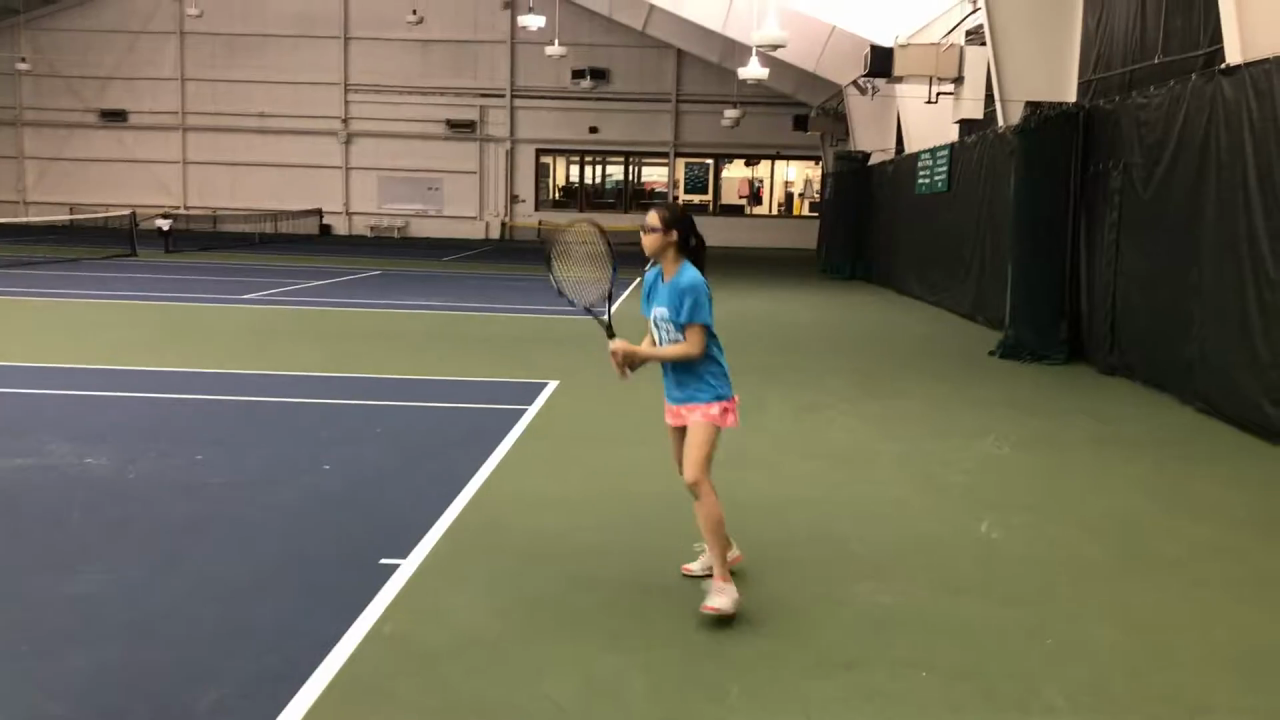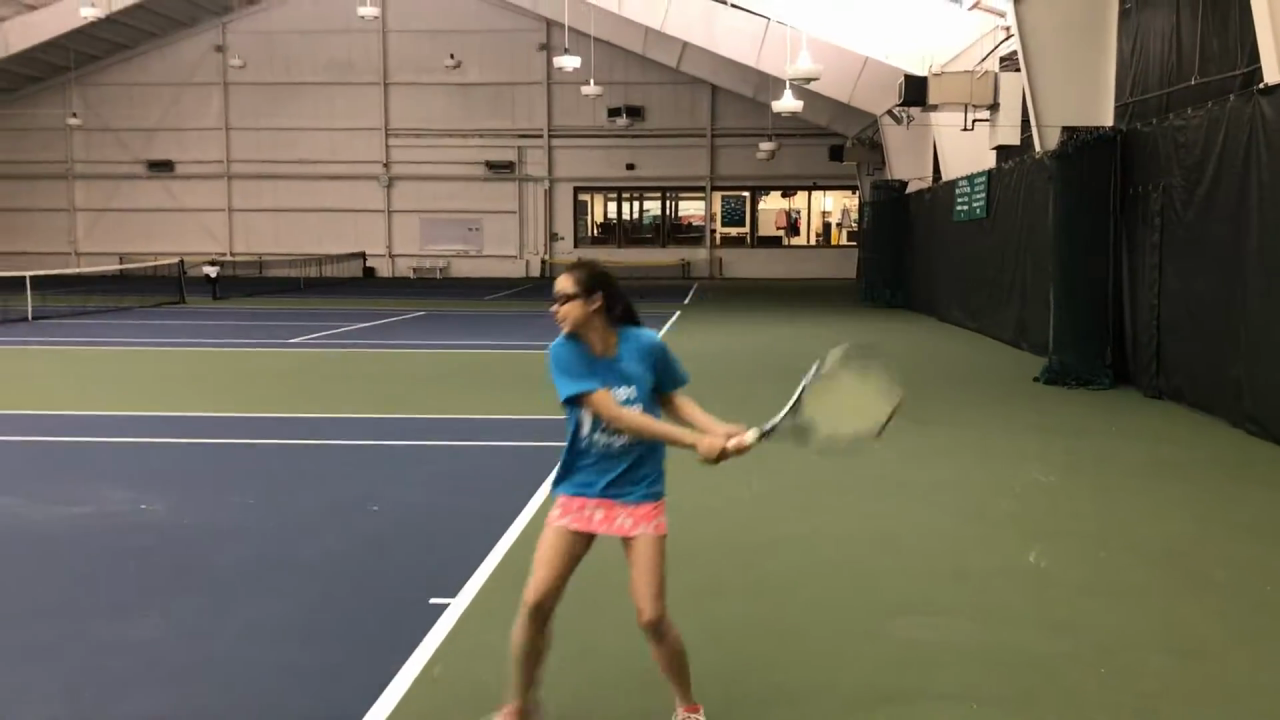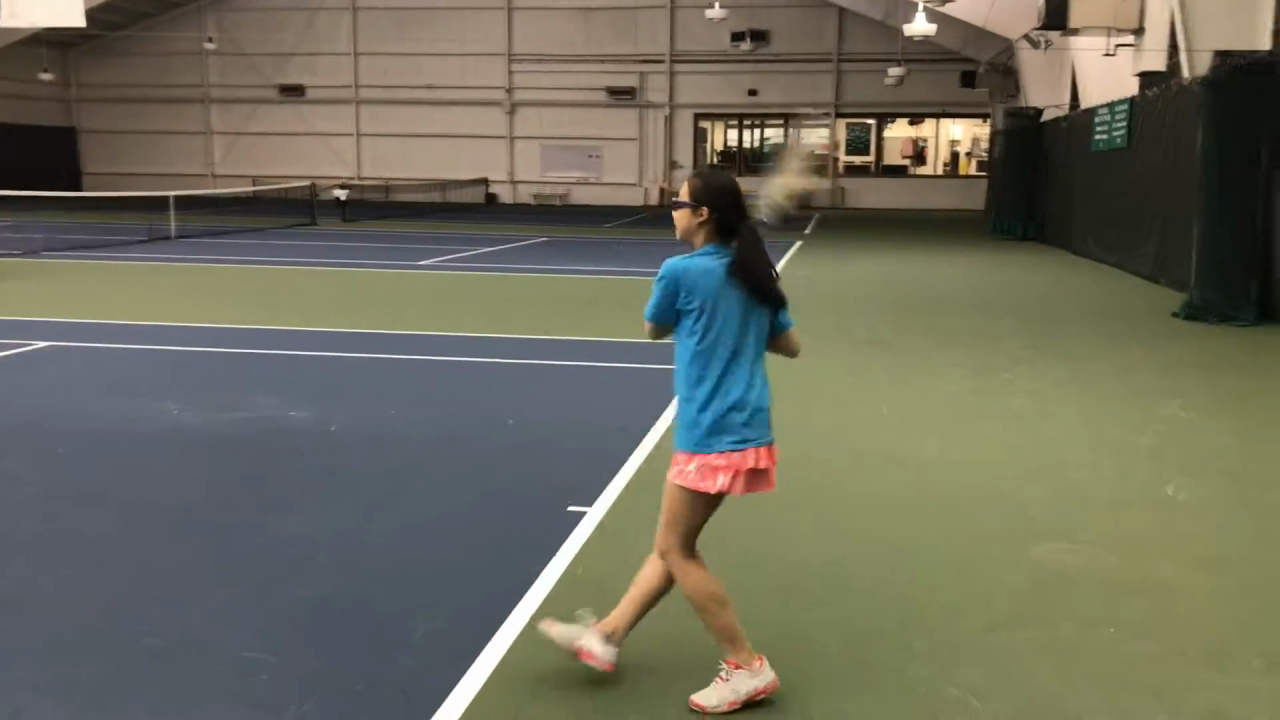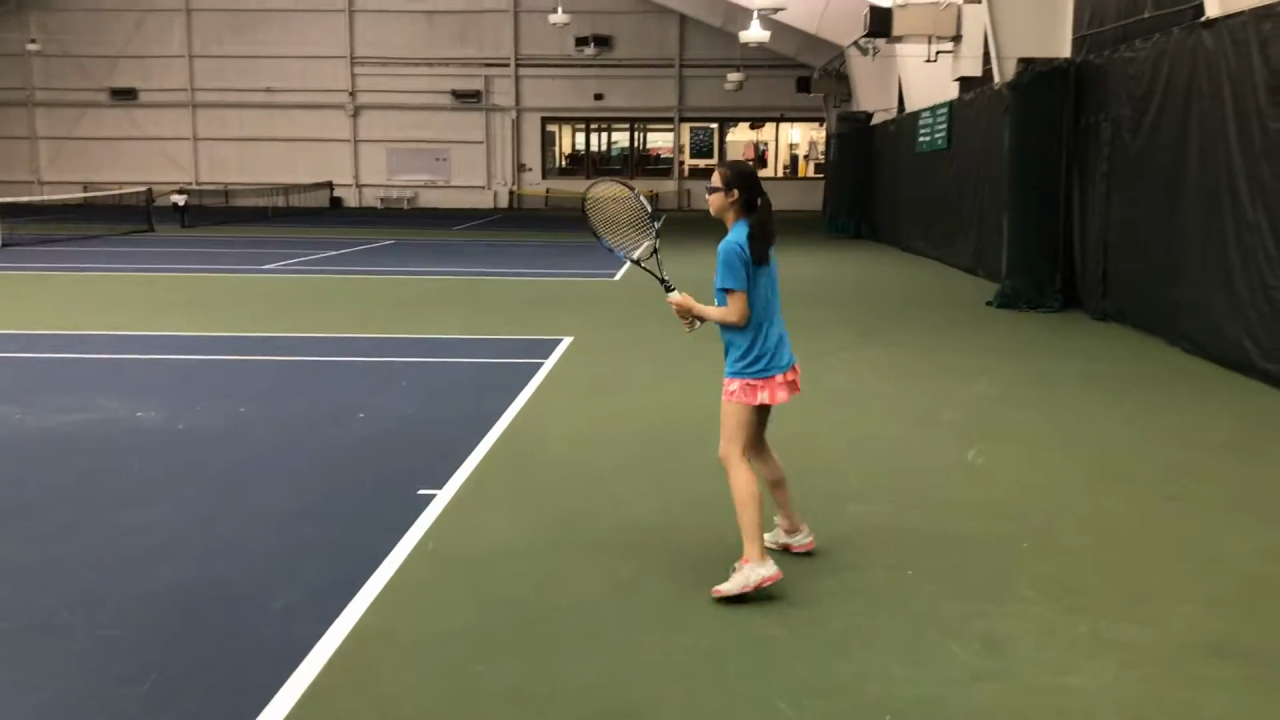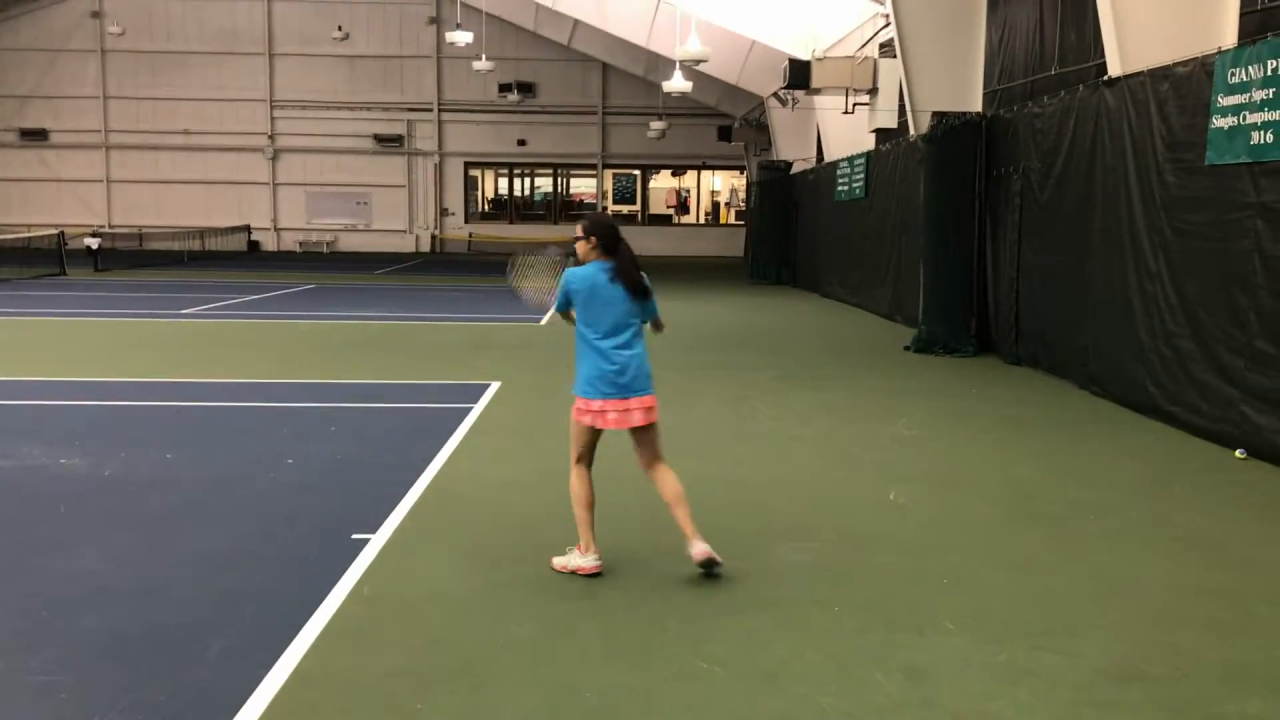
dt=1s
person 1, frame 1
left shoulder: (690, 282)
right shoulder: (652, 278)
left elbow: (693, 347)
left wrist: (639, 352)
right wrist: (634, 355)
left hip: (705, 392)
right hip: (679, 392)
left knee: (695, 479)
right knee: (692, 477)
left ankle: (723, 582)
right ankle: (723, 549)
person 1, frame 2
left shoulder: (646, 345)
right shoulder: (564, 353)
left elbow: (672, 399)
right elbow: (614, 416)
left wrist: (716, 428)
right wrist: (693, 440)
left hip: (637, 497)
right hip: (579, 493)
left knee: (651, 617)
right knee: (535, 603)
person 1, frame 3
left shoulder: (680, 272)
right shoulder: (756, 276)
left elbow: (655, 329)
right elbow: (789, 347)
left hip: (713, 437)
right hip: (745, 430)
left knee: (676, 550)
right knee: (671, 544)
left ankle: (746, 666)
right ankle: (605, 636)
person 1, frame 4
left shoulder: (732, 246)
right shoulder: (757, 238)
left elbow: (738, 316)
left wrist: (693, 307)
right wrist: (702, 310)
left hip: (750, 367)
right hip: (771, 360)
left knee: (733, 456)
right knee: (754, 444)
left ankle: (756, 562)
right ankle: (793, 530)
person 1, frame 5
left shoulder: (574, 278)
right shoulder: (636, 280)
right elbow: (657, 326)
left hip: (595, 390)
right hip: (637, 389)
left knee: (580, 464)
right knee: (655, 464)
left ankle: (586, 552)
right ankle: (696, 542)
